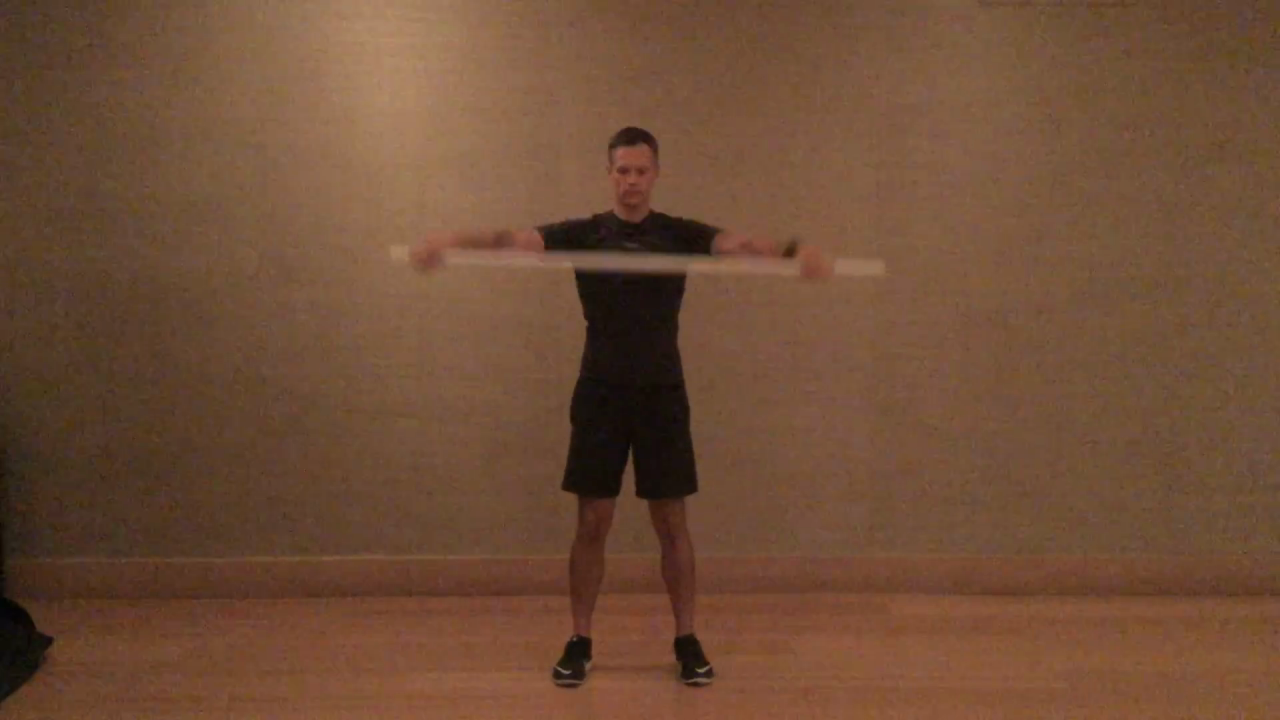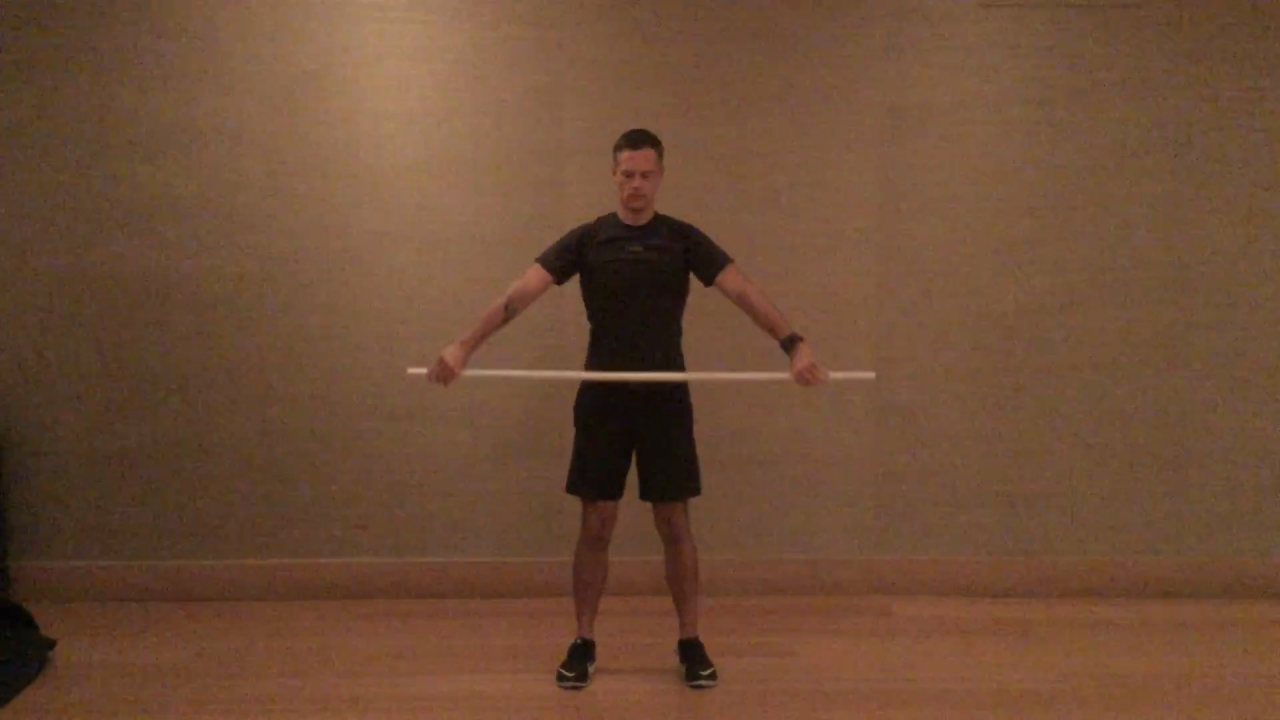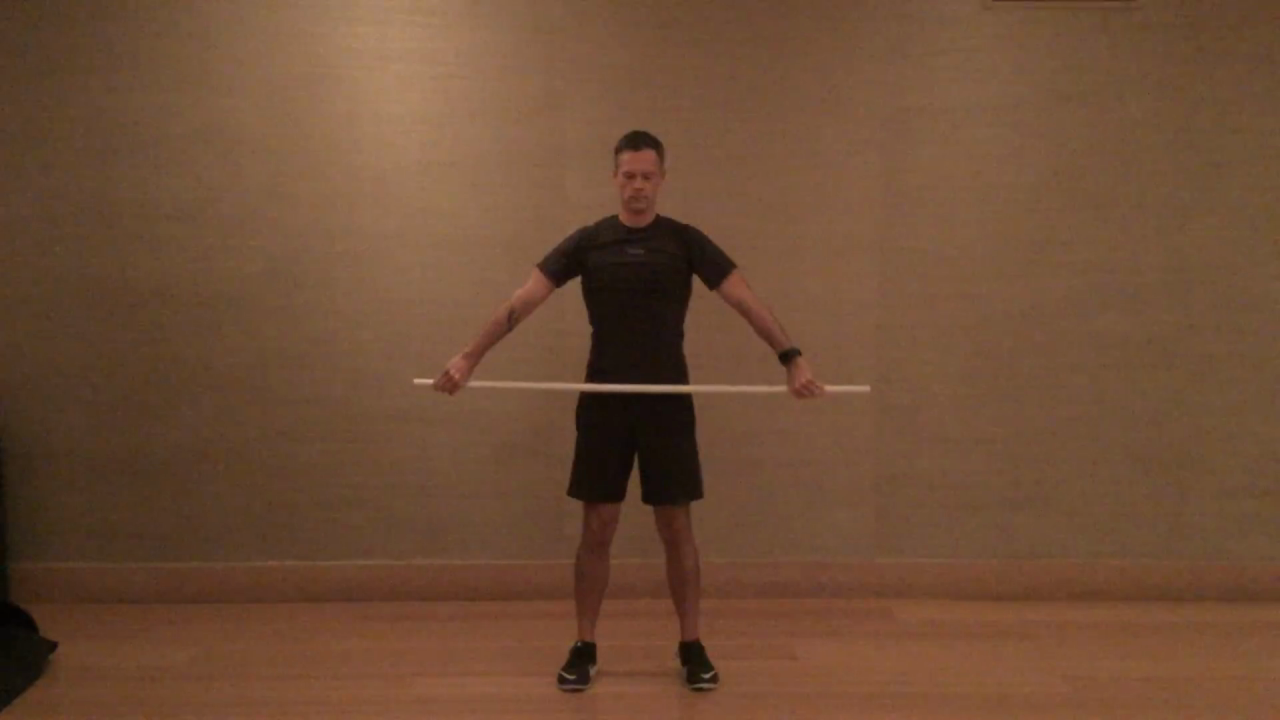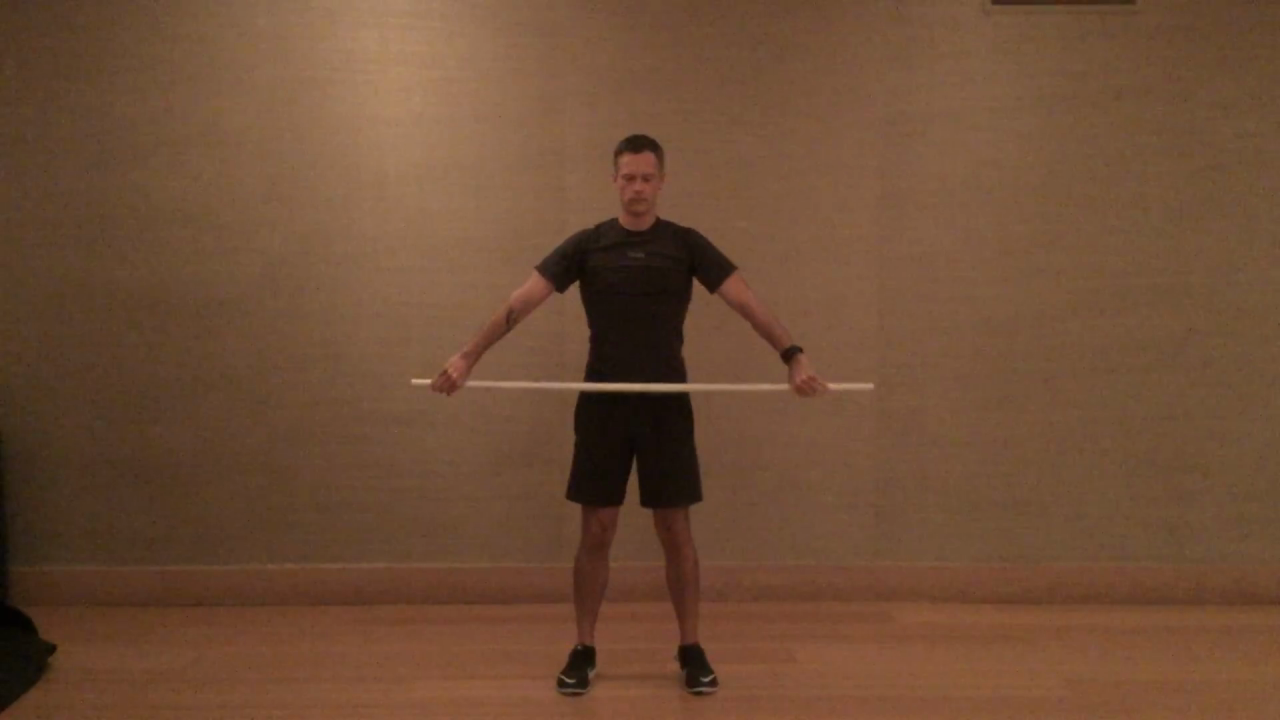
dt=0.3s
person 1, frame 1
left shoulder: (680, 233)
right shoulder: (581, 234)
left elbow: (739, 244)
right elbow: (515, 240)
left wrist: (793, 249)
right wrist: (452, 241)
left hip: (662, 393)
right hip: (599, 393)
left knee: (672, 523)
right knee: (592, 523)
left ankle: (686, 640)
right ankle: (580, 641)
person 1, frame 2
left shoulder: (683, 238)
right shoulder: (586, 238)
left elbow: (741, 289)
right elbow: (524, 289)
left wrist: (793, 343)
right wrist: (466, 344)
left hip: (666, 397)
right hip: (602, 397)
left knee: (675, 525)
right knee: (595, 526)
left ankle: (690, 643)
right ankle: (584, 644)
person 1, frame 3
left shoulder: (685, 240)
right shoulder: (587, 241)
left elbow: (744, 298)
right elbow: (525, 297)
left wrist: (792, 358)
right wrist: (469, 356)
left hip: (668, 401)
right hip: (603, 401)
left knee: (677, 528)
right knee: (596, 529)
left ankle: (691, 646)
right ankle: (584, 647)
person 1, frame 4
left shoulder: (685, 243)
right shoulder: (587, 244)
left elbow: (743, 298)
right elbow: (524, 297)
left wrist: (792, 355)
right wrist: (468, 354)
left hip: (667, 404)
right hip: (602, 404)
left knee: (676, 531)
right knee: (595, 532)
left ankle: (691, 649)
right ankle: (584, 650)
